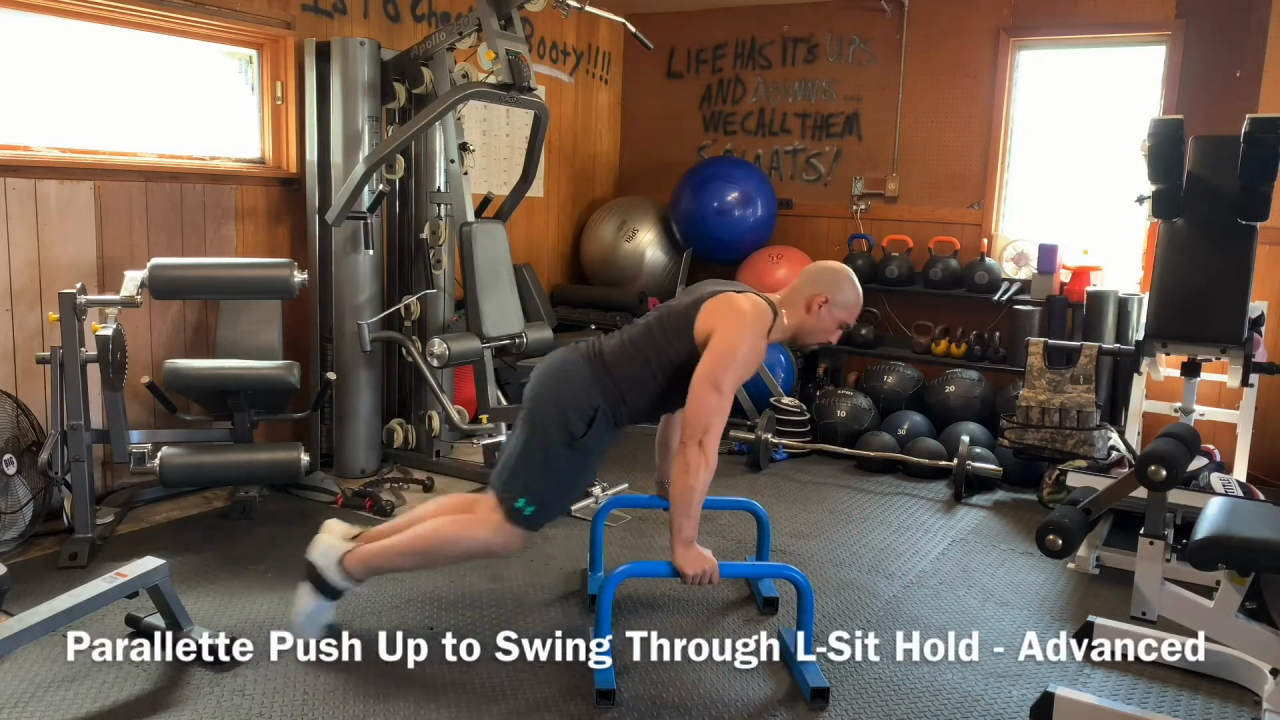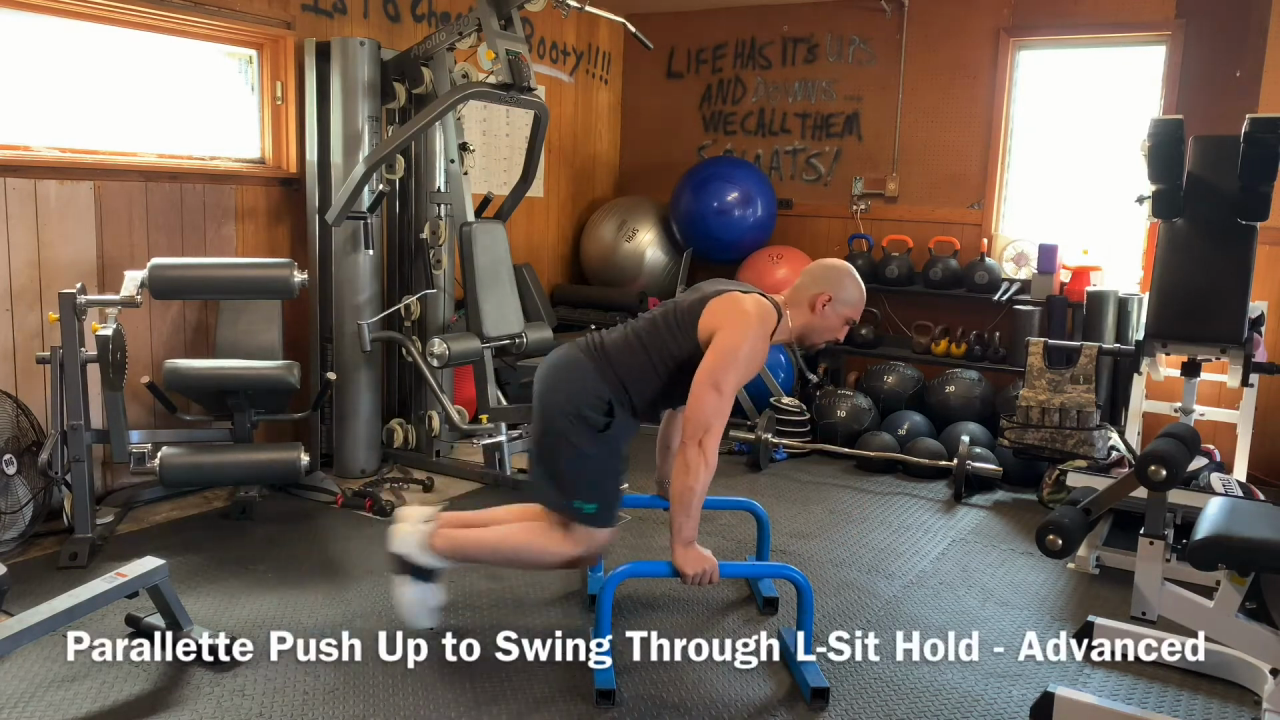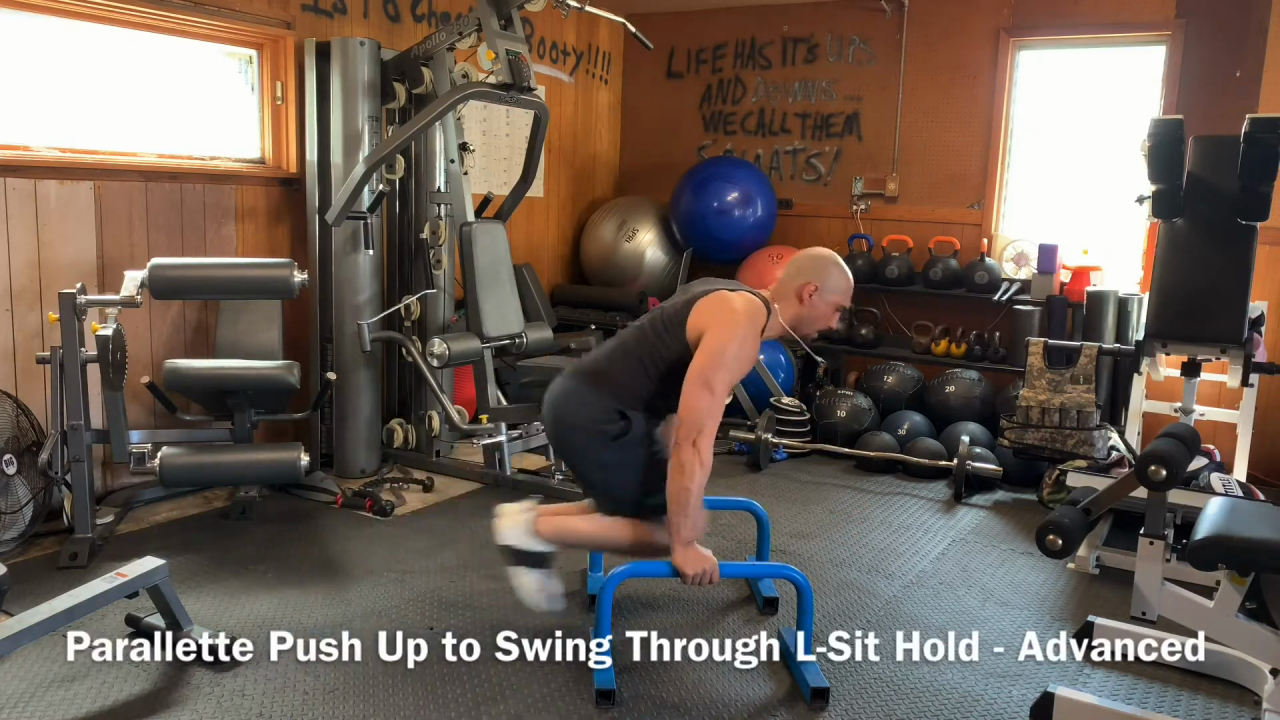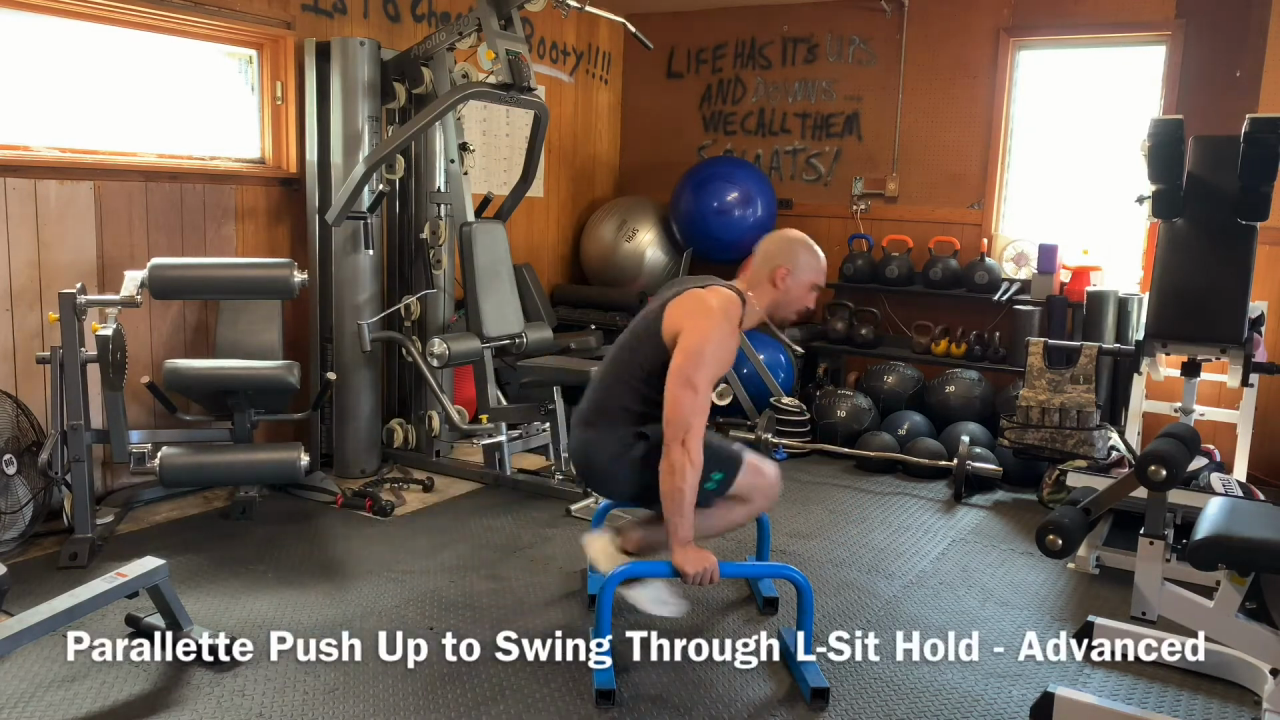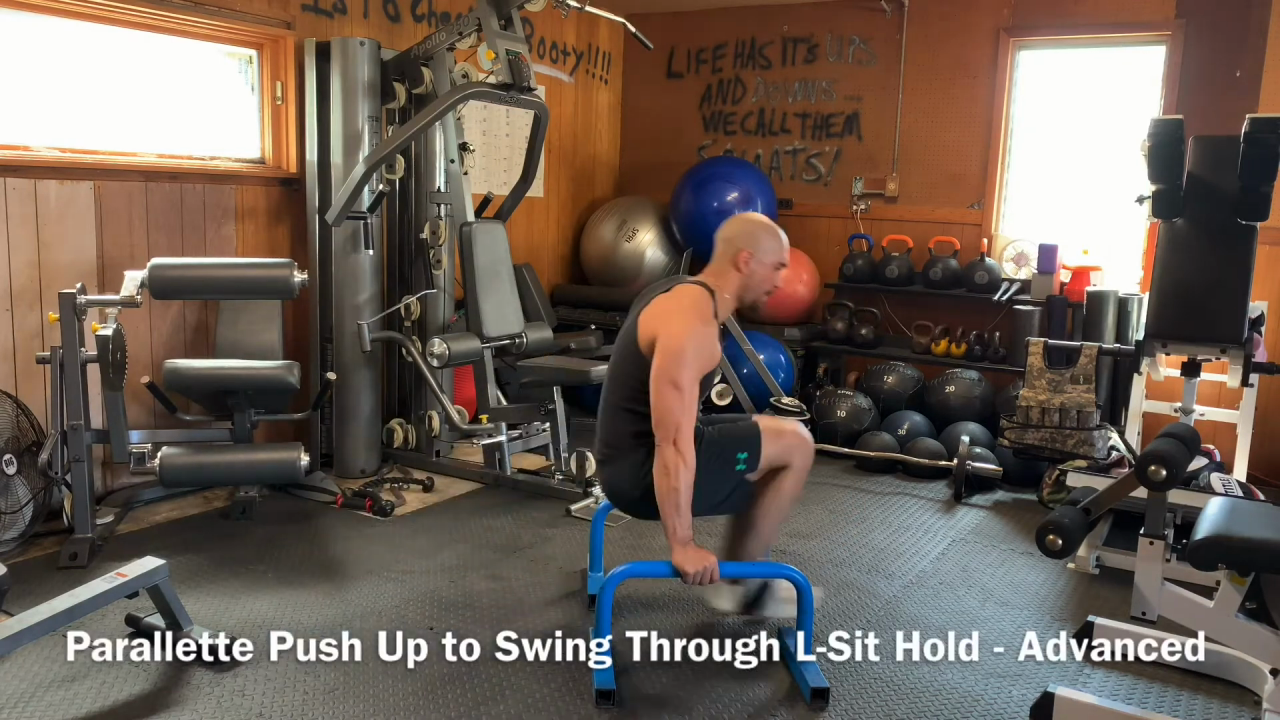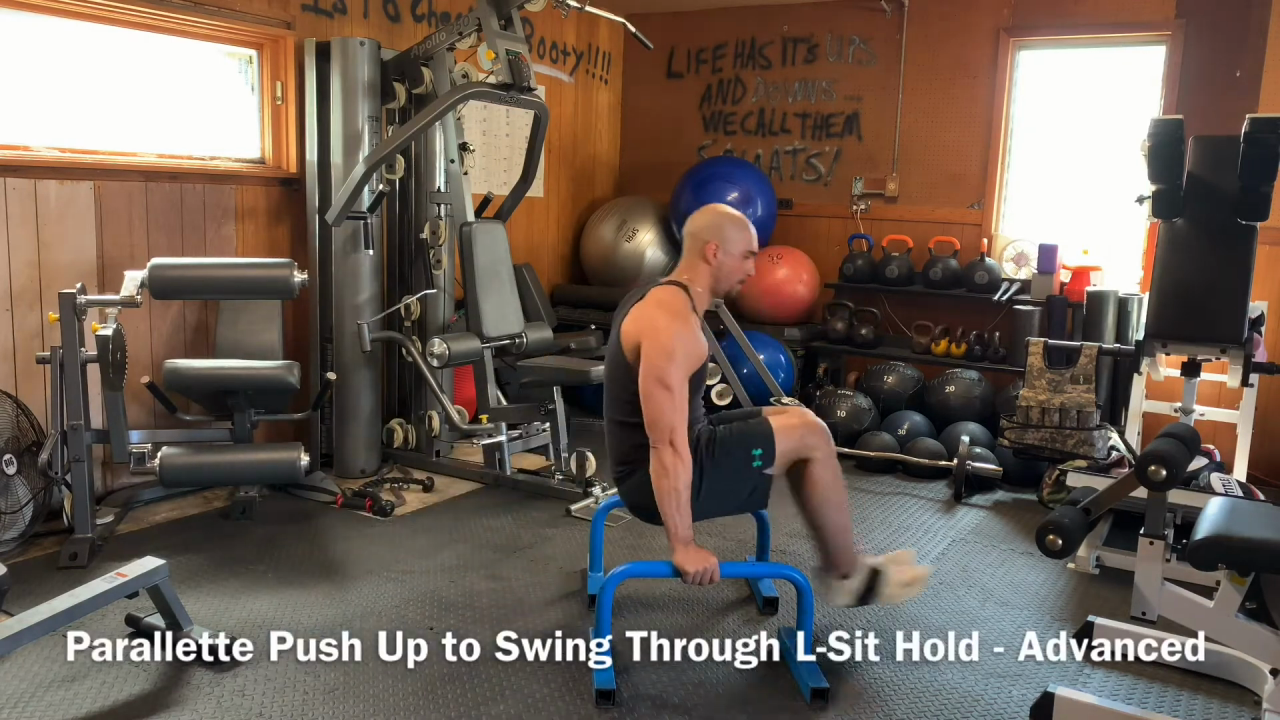
dt=0.1s
person 1, frame 1
left shoulder: (733, 304)
right shoulder: (745, 327)
left elbow: (677, 406)
right elbow: (699, 437)
left wrist: (670, 496)
right wrist: (684, 543)
left hip: (569, 384)
right hip: (570, 403)
left knee: (505, 515)
right knee: (501, 529)
left ankle: (355, 540)
right ankle: (340, 561)
person 1, frame 2
left shoulder: (746, 306)
right shoulder: (750, 327)
left elbow: (679, 407)
right elbow: (700, 437)
left wrist: (668, 491)
right wrist: (684, 544)
left hip: (578, 379)
right hip: (579, 398)
left knee: (574, 524)
right knee: (583, 544)
left ankle: (432, 525)
right ankle: (427, 542)
person 1, frame 3
left shoulder: (730, 303)
right shoulder: (739, 332)
right elbow: (695, 436)
left wrist: (680, 482)
right wrist: (684, 545)
left hip: (585, 404)
right hip: (588, 417)
left knee: (683, 509)
right knee: (679, 531)
left ankle: (537, 522)
right ankle: (535, 530)
person 1, frame 4
left shoulder: (716, 298)
right shoulder: (713, 320)
right elbow: (683, 440)
right wrist: (683, 545)
left hip: (609, 436)
right hip: (614, 450)
right knee: (766, 484)
left ankle: (628, 543)
right ankle: (627, 549)
person 1, frame 5
left shoulder: (687, 296)
right shoulder: (691, 320)
right elbow: (674, 439)
right wrist: (682, 544)
left hip: (640, 462)
right hip: (640, 469)
right knee: (795, 443)
left ankle: (734, 579)
right ankle: (733, 582)
person 1, frame 6
left shoulder: (662, 298)
right shoulder: (670, 320)
right elbow: (667, 444)
right wrist: (684, 545)
right hip: (658, 481)
left knee: (799, 440)
right knee: (808, 433)
left ankle: (847, 570)
right ankle: (851, 575)
